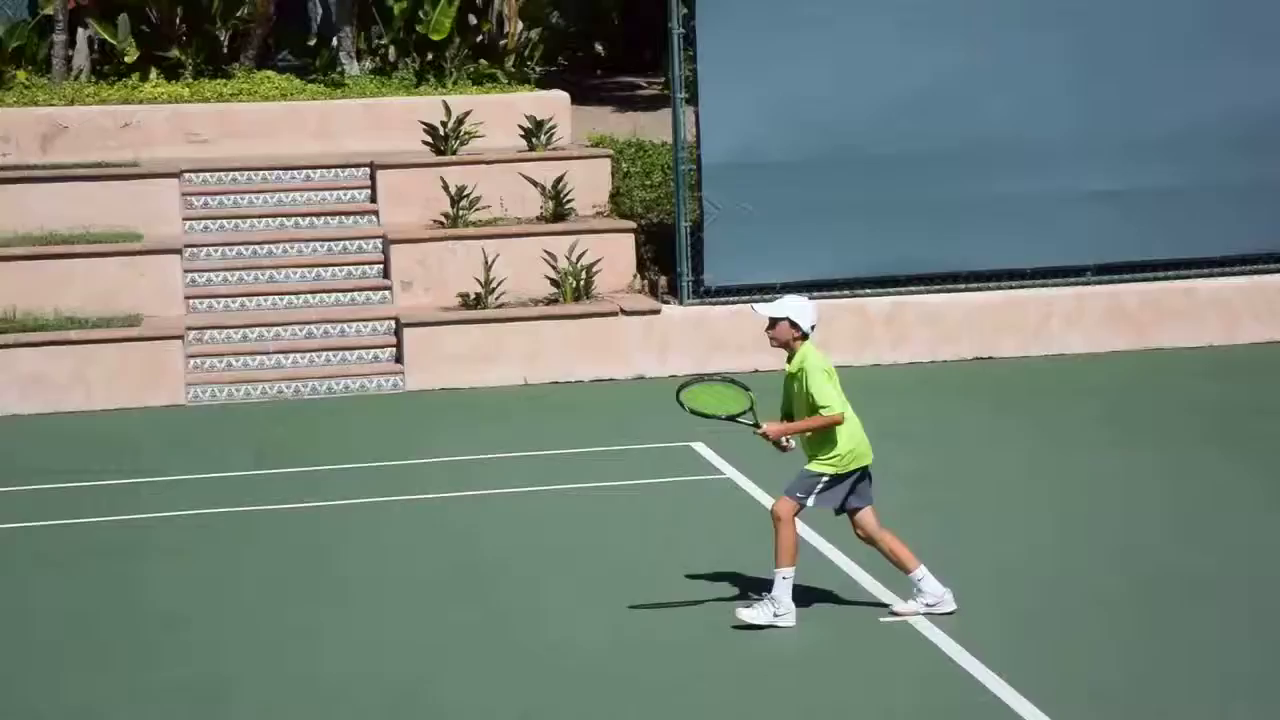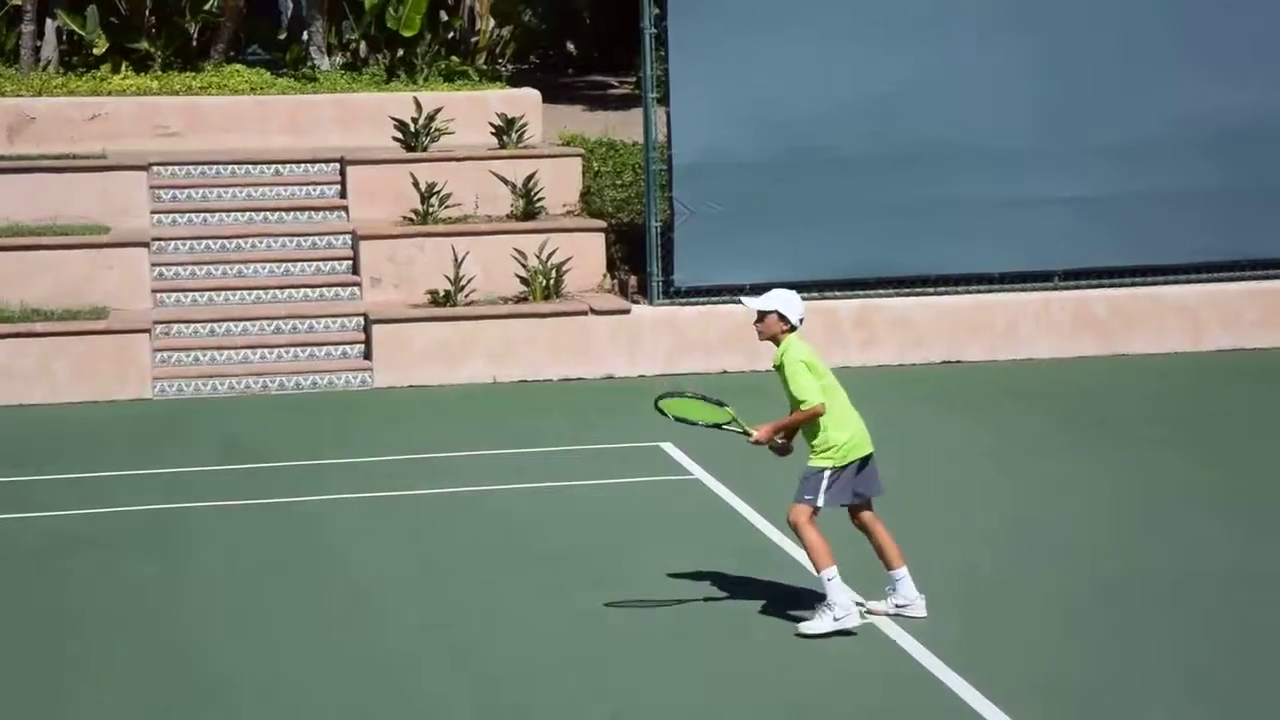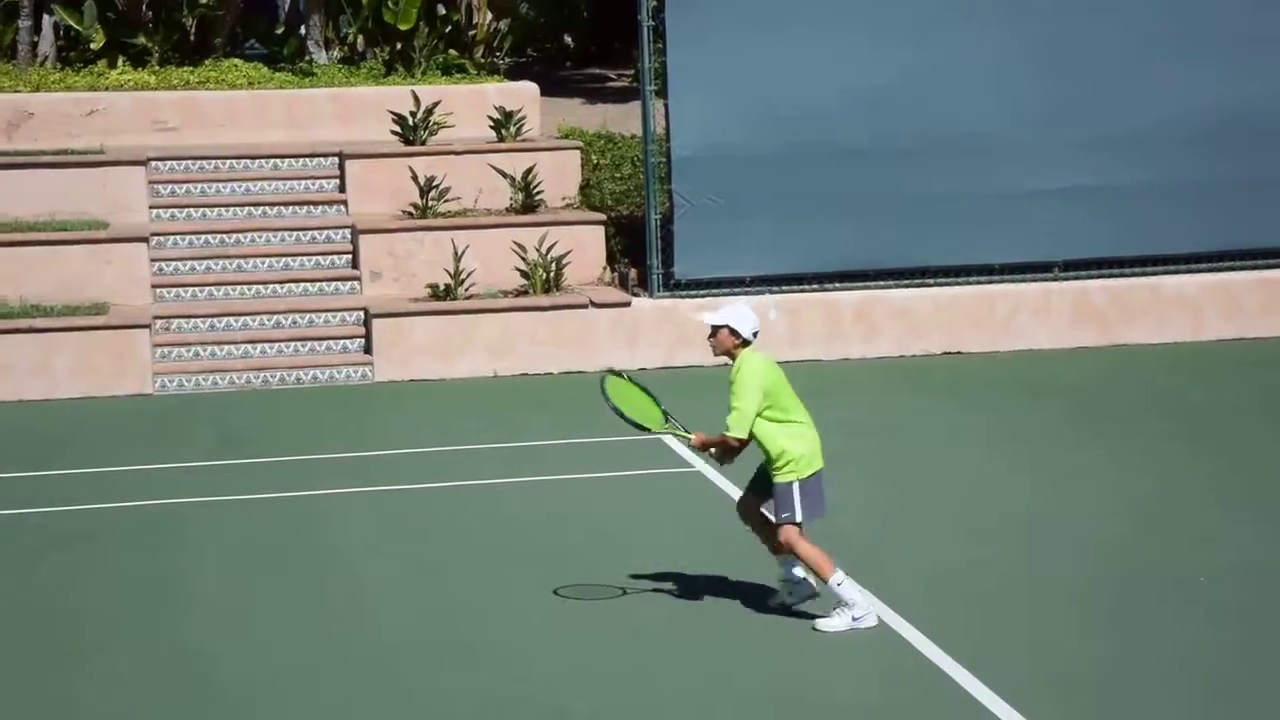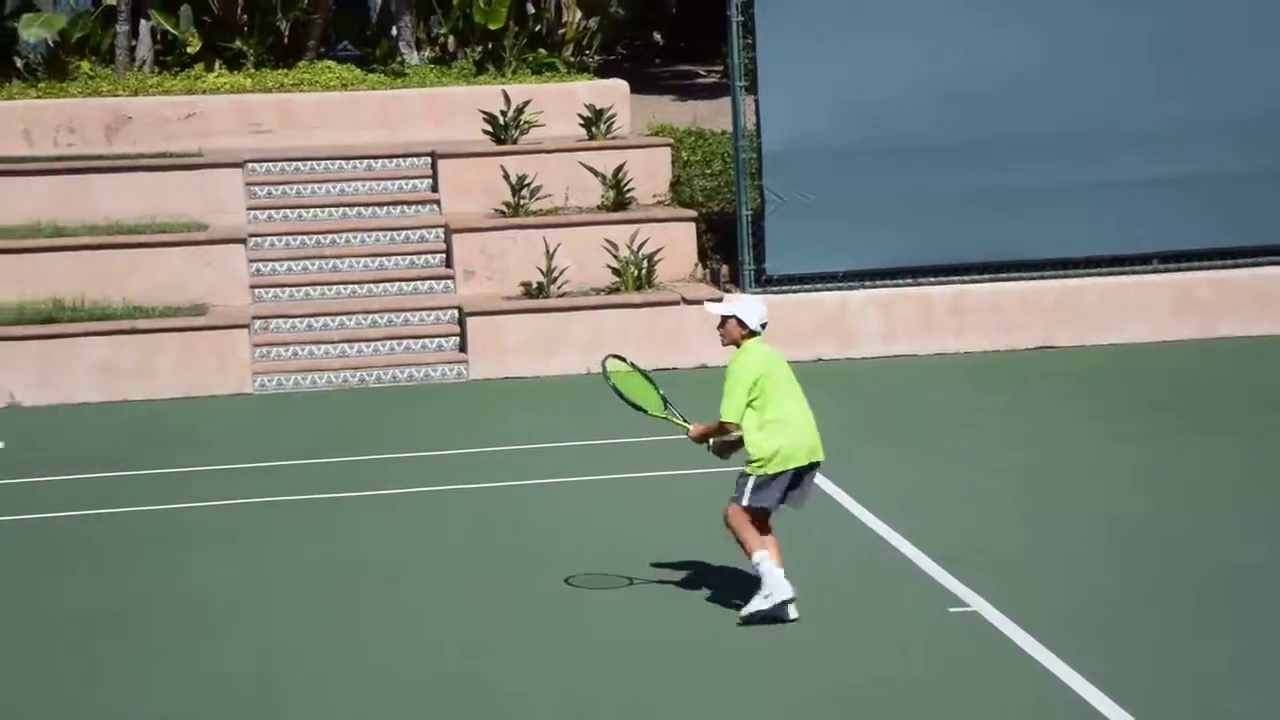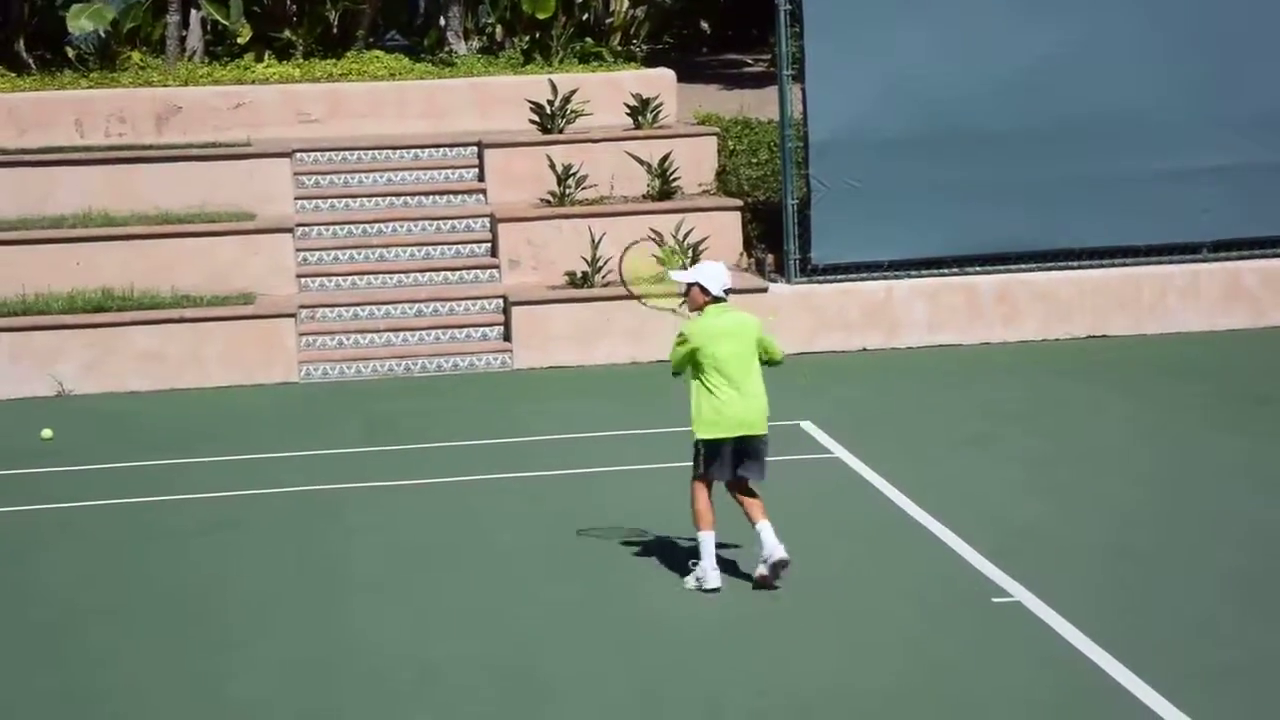
dt=0.3s
person 1, frame 1
left shoulder: (812, 364)
right shoulder: (796, 365)
left elbow: (834, 416)
right elbow: (791, 416)
left wrist: (784, 431)
right wrist: (780, 431)
left hip: (837, 456)
right hip: (851, 454)
left knee: (783, 512)
right knee: (867, 528)
left ankle: (779, 604)
right ankle: (932, 593)
person 1, frame 2
left shoulder: (793, 356)
right shoulder: (792, 353)
left elbow: (816, 407)
right elbow: (803, 408)
left wrist: (773, 430)
right wrist: (785, 436)
left hip: (835, 449)
right hip: (852, 444)
left knee: (800, 518)
right knee: (864, 518)
left ankle: (840, 606)
right ankle: (907, 595)
person 1, frame 3
left shoulder: (746, 375)
right shoulder: (754, 364)
left elbow: (737, 436)
left wrist: (705, 442)
right wrist: (729, 448)
left hip: (793, 459)
right hip: (786, 454)
left knee: (789, 536)
right knee: (748, 509)
left ankle: (856, 605)
right ankle: (796, 579)
person 1, frame 4
left shoulder: (743, 364)
right shoulder: (769, 357)
left elbow: (729, 423)
left wrist: (702, 432)
right wrist: (730, 443)
left hip: (778, 453)
right hip: (806, 447)
left knee: (736, 516)
right knee: (758, 521)
left ankle: (775, 584)
right ankle: (778, 595)
person 1, frame 5
left shoulder: (692, 331)
right shoulder: (750, 323)
left elbow: (676, 368)
right elbow: (776, 357)
left hip: (715, 422)
right hip: (753, 420)
left knee: (701, 486)
right knee: (742, 488)
left ankle: (707, 571)
right ankle: (771, 547)
